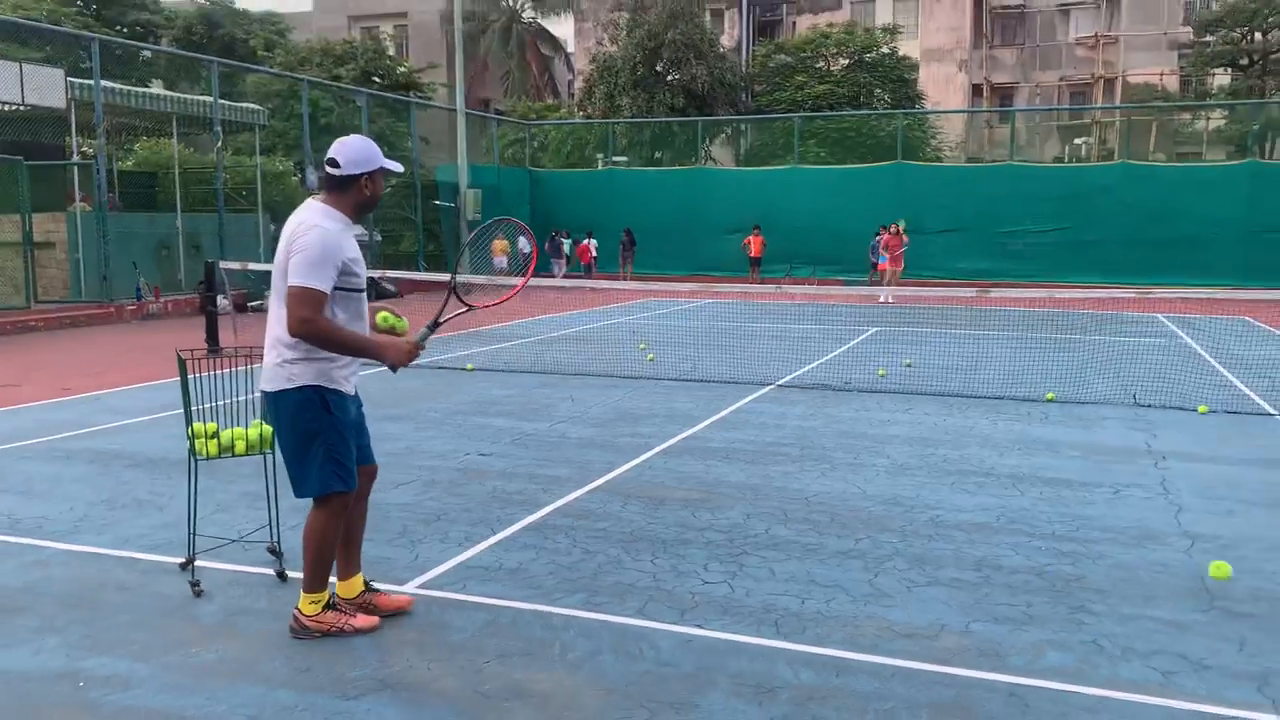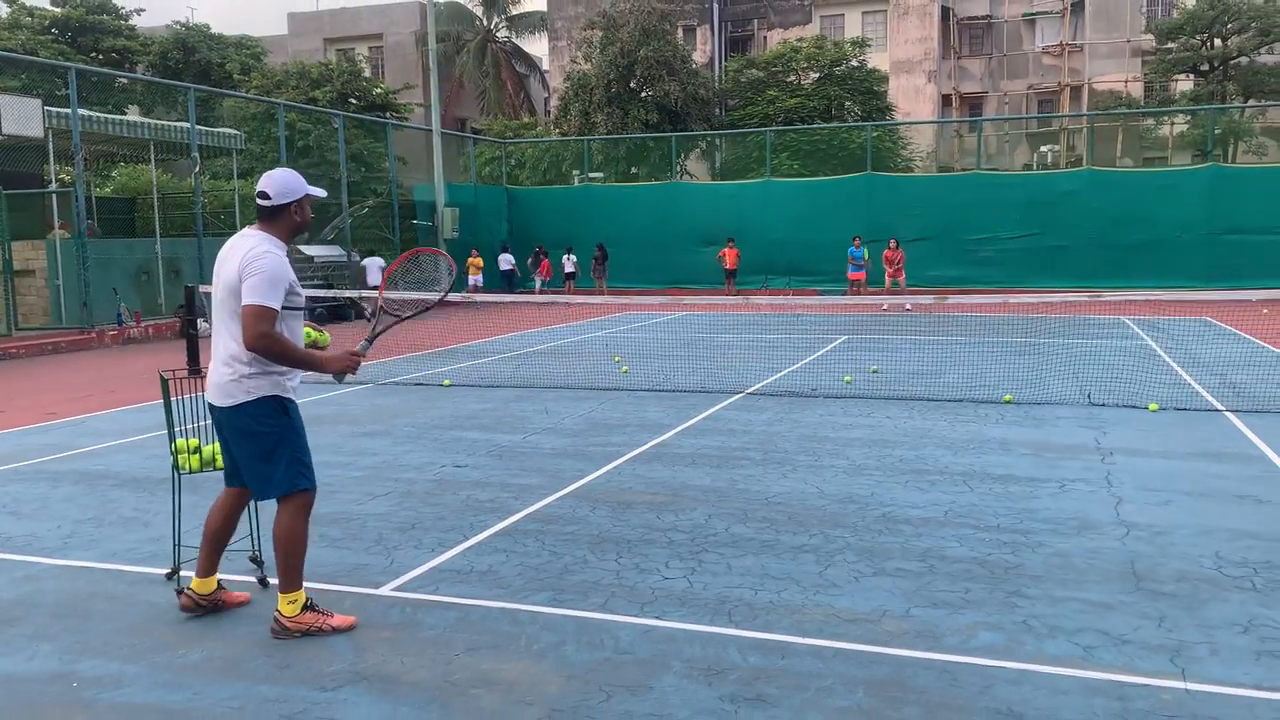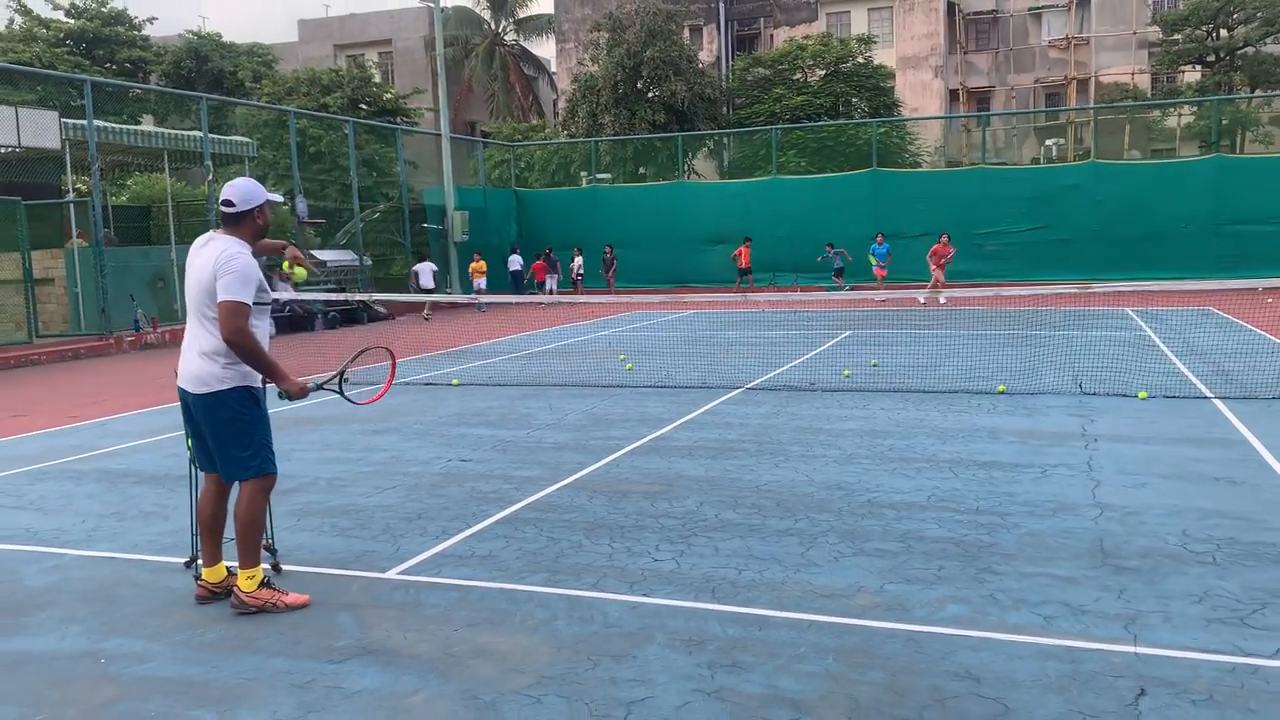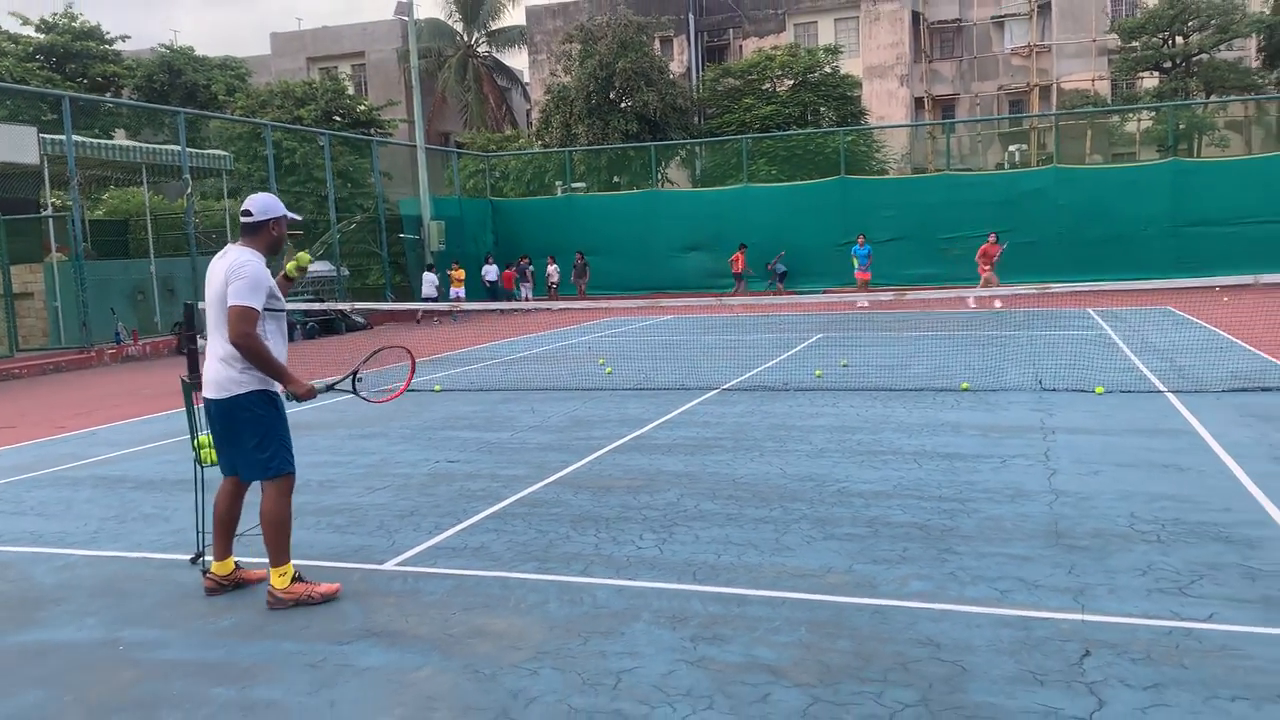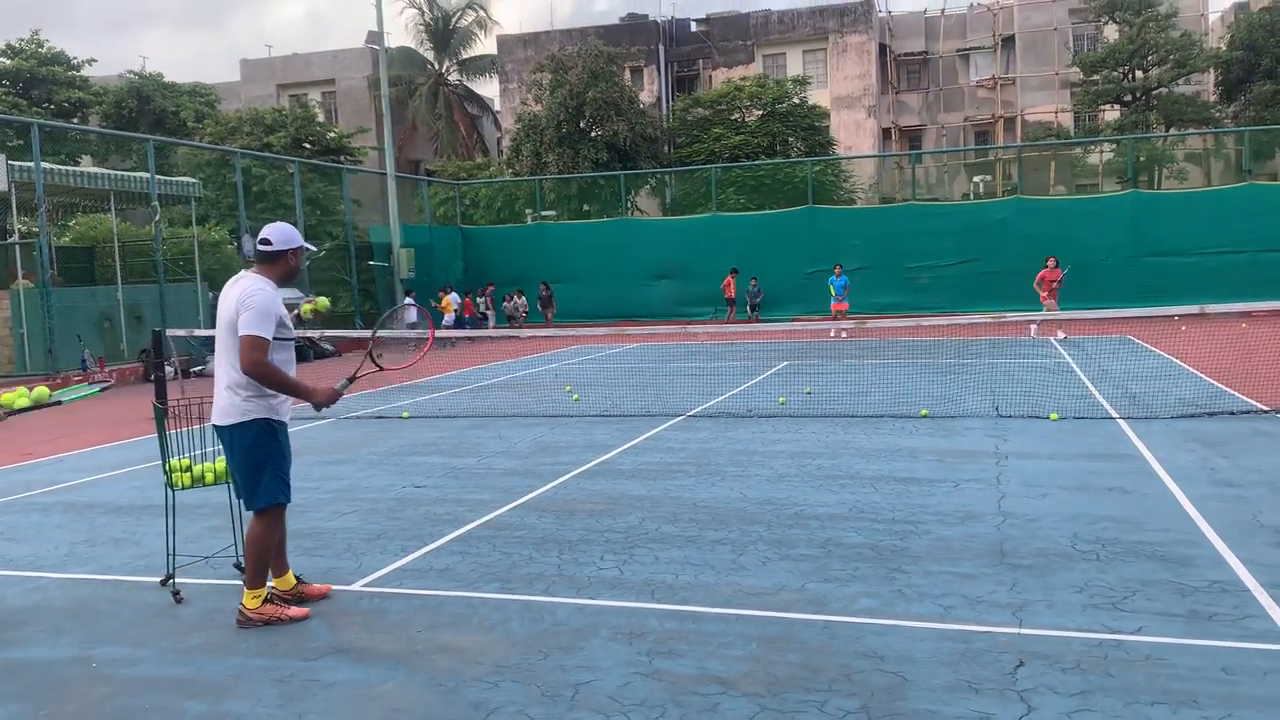
dt=0.7s
person 1, frame 1
left shoulder: (324, 220)
right shoulder: (321, 234)
right elbow: (303, 323)
left wrist: (365, 315)
right wrist: (382, 350)
left hip: (327, 382)
right hip: (307, 386)
left knee: (360, 476)
right knee: (334, 494)
left ankle: (352, 588)
right ankle: (313, 609)
person 1, frame 2
left shoulder: (240, 244)
right shoulder: (268, 258)
right elbow: (257, 338)
left wrist: (295, 333)
right wrist: (323, 362)
left hip: (228, 391)
right hip: (258, 395)
left knee: (240, 488)
right knee: (295, 495)
left ankle: (201, 587)
right ankle: (293, 610)
person 1, frame 3
left shoulder: (206, 243)
right shoulder: (237, 260)
right elbow: (234, 332)
left wrist: (282, 248)
right wrist: (281, 378)
left hip: (195, 382)
right hip: (228, 386)
left knee: (218, 478)
right knee: (257, 479)
left ankle: (212, 576)
right ankle: (250, 586)
person 1, frame 4
left shoulder: (226, 259)
right shoulder: (249, 266)
right elbow: (242, 335)
left wrist: (286, 281)
right wrist: (290, 380)
left hip: (221, 389)
right hip: (248, 391)
left knee: (236, 478)
right knee: (278, 479)
left ankle: (221, 569)
right ankle: (283, 582)
person 1, frame 5
left shoulder: (242, 283)
right shoulder: (261, 296)
right elbow: (254, 364)
left wrist: (293, 319)
right wrist: (310, 393)
left hip: (241, 414)
right hip: (254, 418)
left knee: (273, 503)
right knee: (268, 507)
left ankle: (285, 582)
right ankle: (254, 603)
